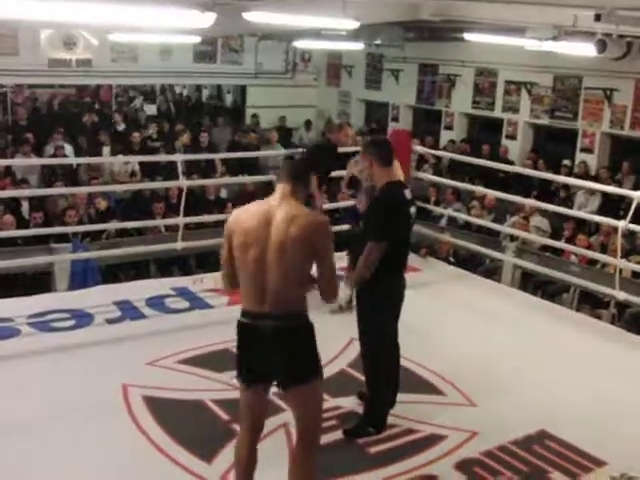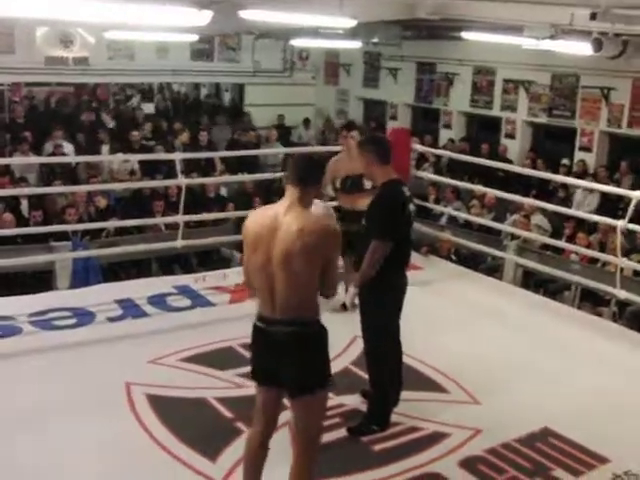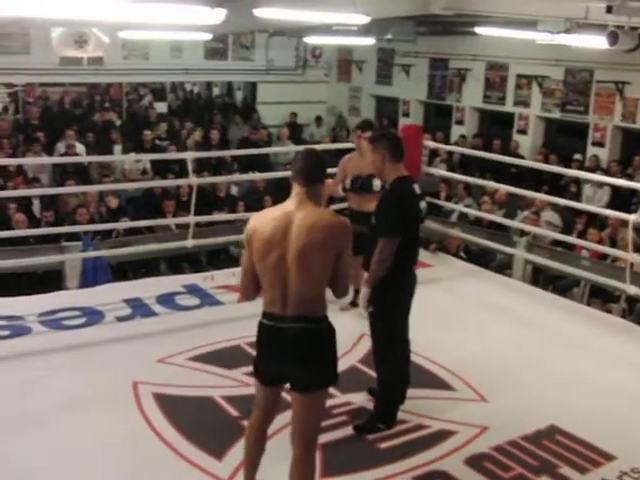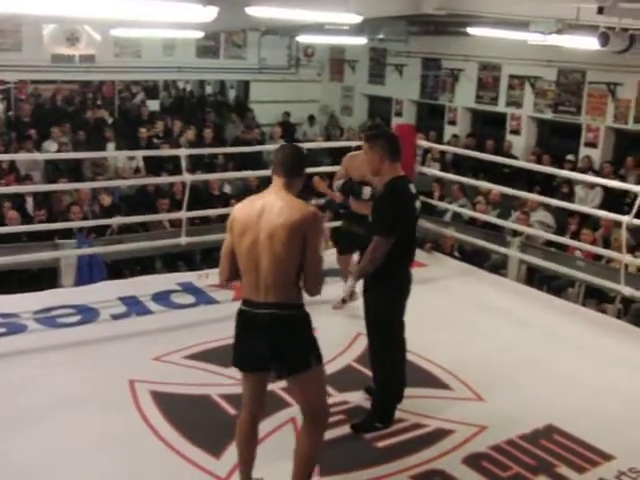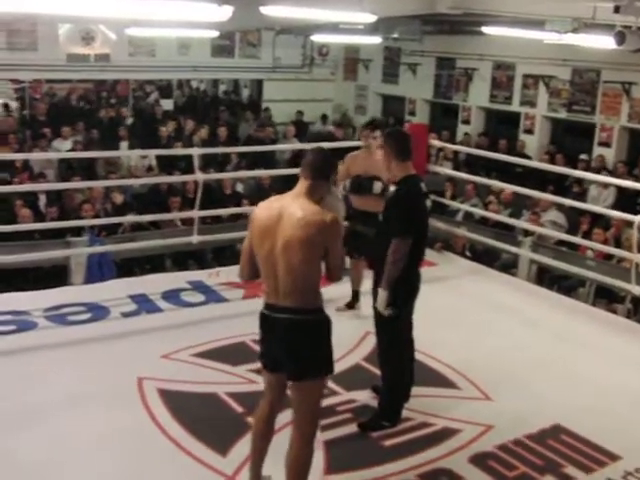
dt=0.4s
person 1, frame 1
left shoulder: (237, 218)
right shoulder: (315, 224)
left elbow: (228, 282)
right elbow: (329, 294)
left hip: (249, 331)
right hip: (291, 333)
left knee: (250, 426)
right knee: (308, 432)
person 1, frame 2
left shoulder: (253, 220)
right shoulder: (324, 230)
right elbow: (327, 290)
left hip: (264, 334)
right hip: (303, 338)
left knee: (264, 418)
right knee: (305, 444)
person 1, frame 3
left shoulder: (256, 223)
right shoulder: (337, 226)
left elbow: (247, 290)
right elbow: (341, 290)
left hip: (270, 331)
right hip: (312, 335)
left knee: (261, 412)
right knee: (304, 441)
person 1, frame 4
left shoulder: (240, 211)
right shoulder: (307, 215)
left elbow: (226, 275)
right elbow: (312, 287)
left hip: (249, 318)
right hip: (287, 321)
left knee: (250, 410)
right knee: (316, 416)
person 1, frame 5
left shoulder: (261, 210)
right shoulder: (326, 220)
left elbow: (246, 273)
right elbow: (335, 275)
left hip: (270, 319)
right hip: (307, 325)
left knee: (271, 399)
right knee: (304, 426)
person 2, frame 1
left shoulder: (383, 200)
right shoulder: (403, 191)
left elbow: (373, 250)
left wrist: (351, 283)
left hip: (377, 286)
right hip: (393, 280)
left knee: (374, 348)
right knee: (387, 341)
left ankle: (375, 417)
right ankle: (385, 395)
person 2, frame 2
left shoulder: (384, 199)
right shoulder: (400, 190)
left elbow: (378, 250)
left wrist: (357, 284)
left hip: (380, 284)
right hip: (394, 279)
left knee: (378, 345)
right knee: (389, 339)
left ankle: (378, 415)
right ankle: (389, 392)
person 2, frame 3
left shoulder: (394, 196)
right shoulder: (411, 187)
left elbow: (386, 249)
left wrist: (367, 286)
left hip: (389, 282)
right hip: (404, 276)
left knee: (385, 345)
right knee: (397, 338)
left ankle: (385, 413)
right ankle: (396, 390)
person 2, frame 4
left shoulder: (391, 195)
right shoulder: (405, 187)
left elbow: (380, 246)
left wrist: (354, 277)
right wrist: (361, 258)
left hip: (384, 281)
right hip: (397, 276)
left knee: (382, 343)
right knee: (394, 337)
left ankle: (382, 412)
right ankle: (393, 390)
person 2, frame 5
left shoulder: (402, 195)
right shoulder: (416, 185)
left elbow: (399, 248)
left wrist: (384, 288)
left hip: (396, 281)
right hip: (408, 277)
left knee: (390, 342)
right knee: (401, 336)
left ankle: (389, 411)
right ankle: (400, 388)
person 3, frame 1
left shoulder: (391, 165)
right shoulder: (356, 162)
right elbow: (345, 187)
right wrist: (353, 182)
right hip: (360, 215)
right knee: (353, 259)
right ankle: (348, 301)
person 3, frame 2
right shoulder: (335, 162)
right elbow: (327, 188)
left wrist: (369, 184)
right wrist: (335, 186)
right hip: (344, 216)
right knee: (347, 259)
right ankle: (348, 299)
person 3, frame 3
right shoulder: (346, 161)
right elbow: (335, 189)
left wrist: (378, 185)
right wrist: (346, 186)
left hip: (376, 217)
right hip: (354, 215)
right knee: (355, 259)
right ankle: (356, 296)
person 3, frame 4
right shoulder: (350, 158)
right elbow: (337, 182)
left wrist: (372, 194)
right wrist: (340, 191)
right hip: (352, 215)
right knee: (343, 256)
right ankle: (349, 292)
person 3, frame 5
right shoulder: (351, 158)
right elbow: (339, 185)
left wrist: (383, 188)
right wrist: (350, 187)
left hip: (379, 217)
right hip: (356, 215)
right knee: (355, 259)
right ankle: (355, 299)
